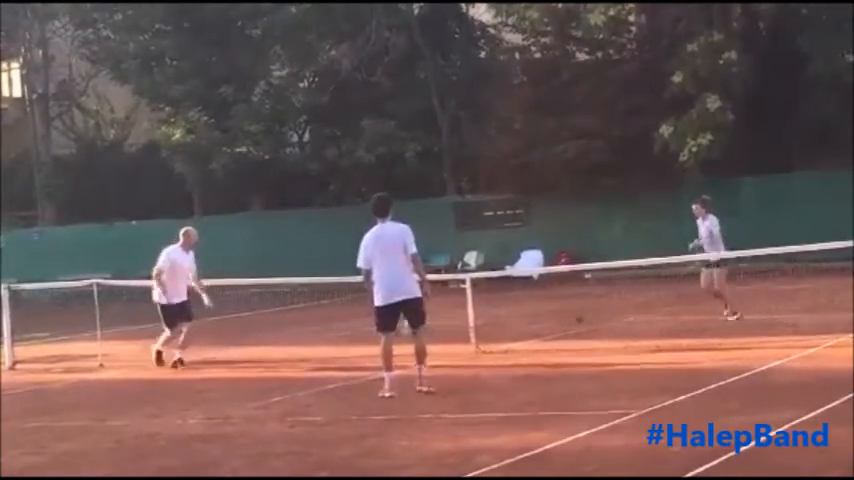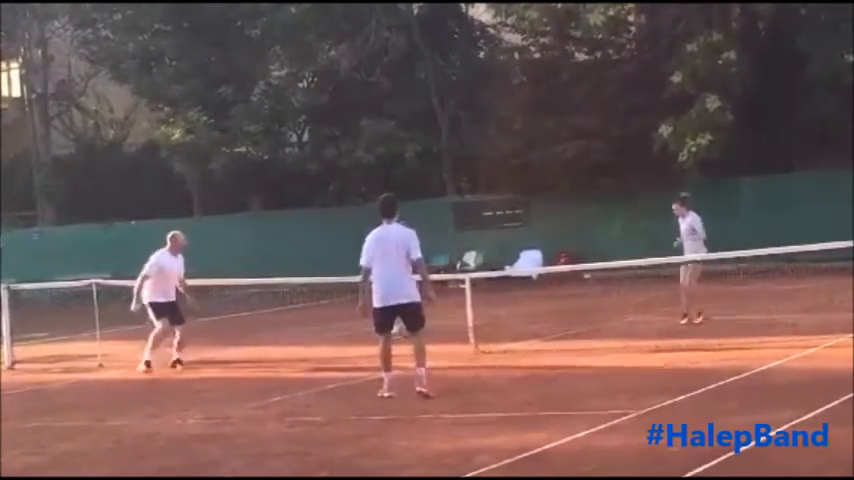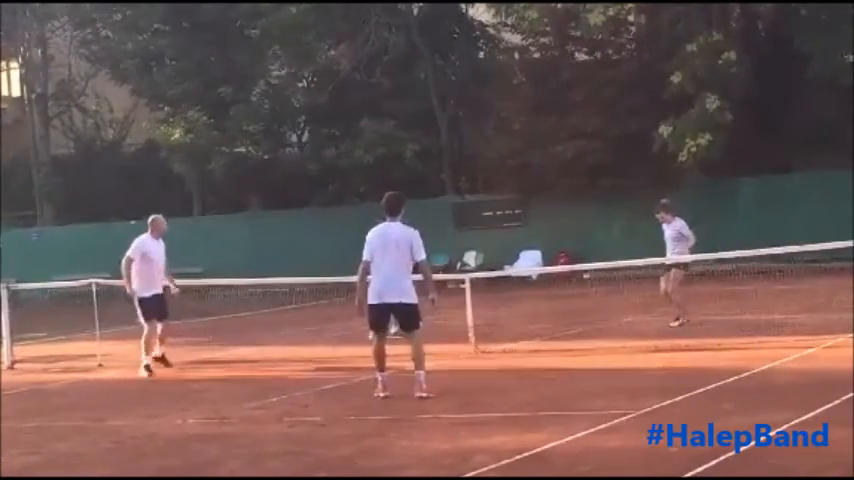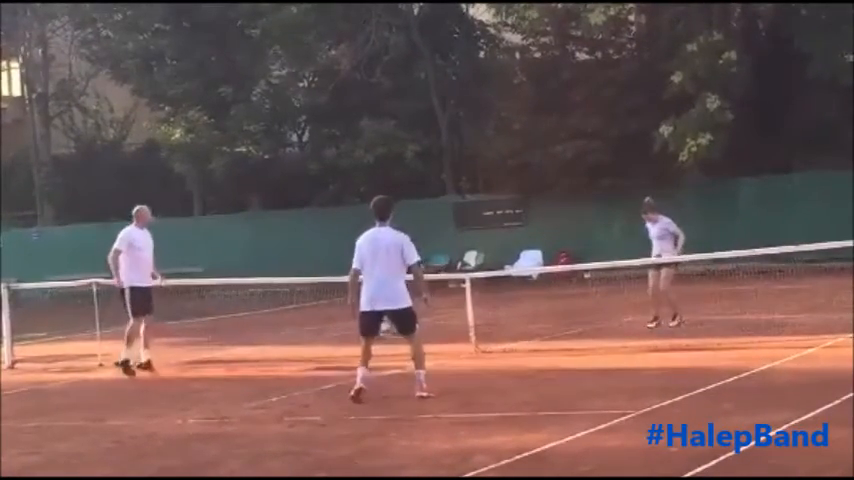
dt=0.2s
person 1, frame 1
left shoulder: (368, 238)
right shoulder: (403, 230)
left elbow: (366, 272)
right elbow: (414, 258)
left wrist: (373, 289)
right wrist: (424, 281)
left hip: (383, 295)
right hip: (409, 292)
left knee: (386, 337)
right knee: (418, 333)
left ankle: (388, 385)
right ankle: (421, 380)
person 1, frame 2
left shoulder: (372, 237)
right shoulder: (408, 234)
left elbow: (365, 271)
right elbow: (418, 263)
left wrist: (362, 298)
right wrist: (428, 288)
left hip: (381, 296)
right hip: (407, 295)
left knee: (385, 339)
right knee: (417, 336)
left ankle: (387, 385)
right ankle: (421, 381)
person 1, frame 3
left shoulder: (373, 233)
right shoulder: (410, 234)
left elbow: (364, 266)
right elbow: (423, 265)
left wrist: (359, 294)
right wrist: (432, 290)
left hip: (377, 295)
right hip: (404, 294)
left knee: (379, 338)
right knee: (414, 338)
left ankle: (382, 385)
right ankle: (421, 385)
person 1, frame 4
left shoulder: (363, 240)
right shoulder: (401, 238)
left elbow: (355, 272)
right elbow: (415, 268)
left wrist: (351, 297)
right wrist: (424, 291)
left hip: (370, 301)
right hip: (398, 299)
left knee: (366, 342)
right knee: (414, 339)
left ankle: (360, 382)
right ankle: (421, 386)
person 2, frame 1
left shoulder: (190, 254)
right shoulder: (169, 253)
left elbow: (193, 278)
right elbow: (156, 274)
left wrist: (204, 294)
right wrist: (165, 293)
left hip: (181, 298)
right hip: (165, 299)
left knee: (186, 328)
right knee: (173, 332)
left ankle: (178, 357)
right ankle: (158, 348)
person 2, frame 2
left shoulder: (179, 259)
right shoulder: (158, 258)
left elbow: (180, 280)
right elbow: (142, 279)
left wrist: (187, 295)
right wrist: (135, 300)
left hip: (170, 299)
right hip: (154, 299)
left knee: (180, 330)
right knee: (163, 328)
left ankle: (176, 358)
right ankle: (146, 360)
person 2, frame 3
left shoulder: (160, 243)
right shoulder: (141, 243)
right elbow: (125, 263)
left wrist: (171, 282)
right wrist: (129, 285)
left hip: (157, 291)
right hip: (142, 293)
left knee: (162, 324)
right knee: (149, 327)
left ankle: (159, 353)
right ankle: (145, 364)
person 2, frame 4
left shoulder: (147, 234)
right shoulder: (127, 233)
right elbow: (112, 256)
left wrist: (155, 273)
right wrist: (116, 277)
left hip: (146, 284)
right hip: (132, 285)
left knee: (147, 321)
right knee: (136, 320)
left ankle: (144, 360)
right ankle: (125, 359)
person 3, frame 1
left shoulder: (712, 221)
right shoulder: (699, 221)
left elbow: (717, 239)
left wrist: (700, 242)
right wrist: (695, 244)
left knee: (719, 287)
right knee: (705, 286)
left ankle: (734, 312)
right ankle: (727, 304)
person 3, frame 2
left shoulder: (694, 218)
right shoulder: (681, 219)
left elbow: (702, 235)
left wrist: (683, 240)
right wrist: (680, 241)
left hip: (696, 255)
right hip: (687, 255)
left knee: (689, 284)
right knee: (683, 285)
left ankle: (699, 312)
right ankle: (686, 314)
person 3, frame 3
left shoulder: (680, 224)
right shoulder: (664, 226)
left elbow: (692, 239)
left wrist: (684, 249)
left hip: (680, 261)
right hip: (669, 260)
left knee: (672, 289)
right knee: (664, 290)
left ankle: (681, 317)
right ankle: (683, 314)
person 3, frame 4
left shoulder: (666, 222)
right shoulder: (648, 225)
left elbow: (681, 235)
left wrist: (678, 249)
right hip: (656, 258)
left knee: (664, 288)
right knee: (652, 289)
left ankle: (677, 315)
right ankle: (656, 318)
